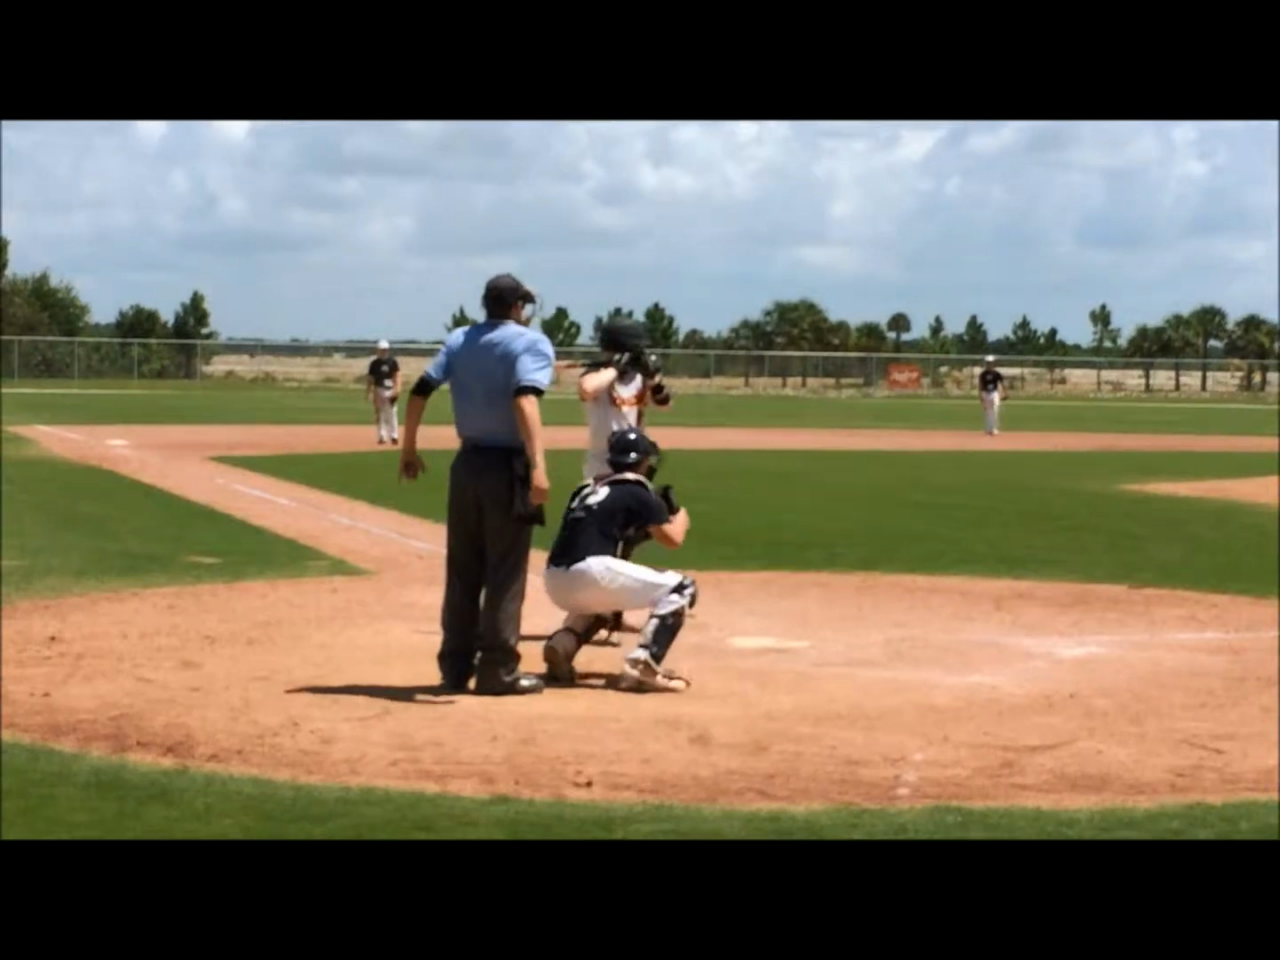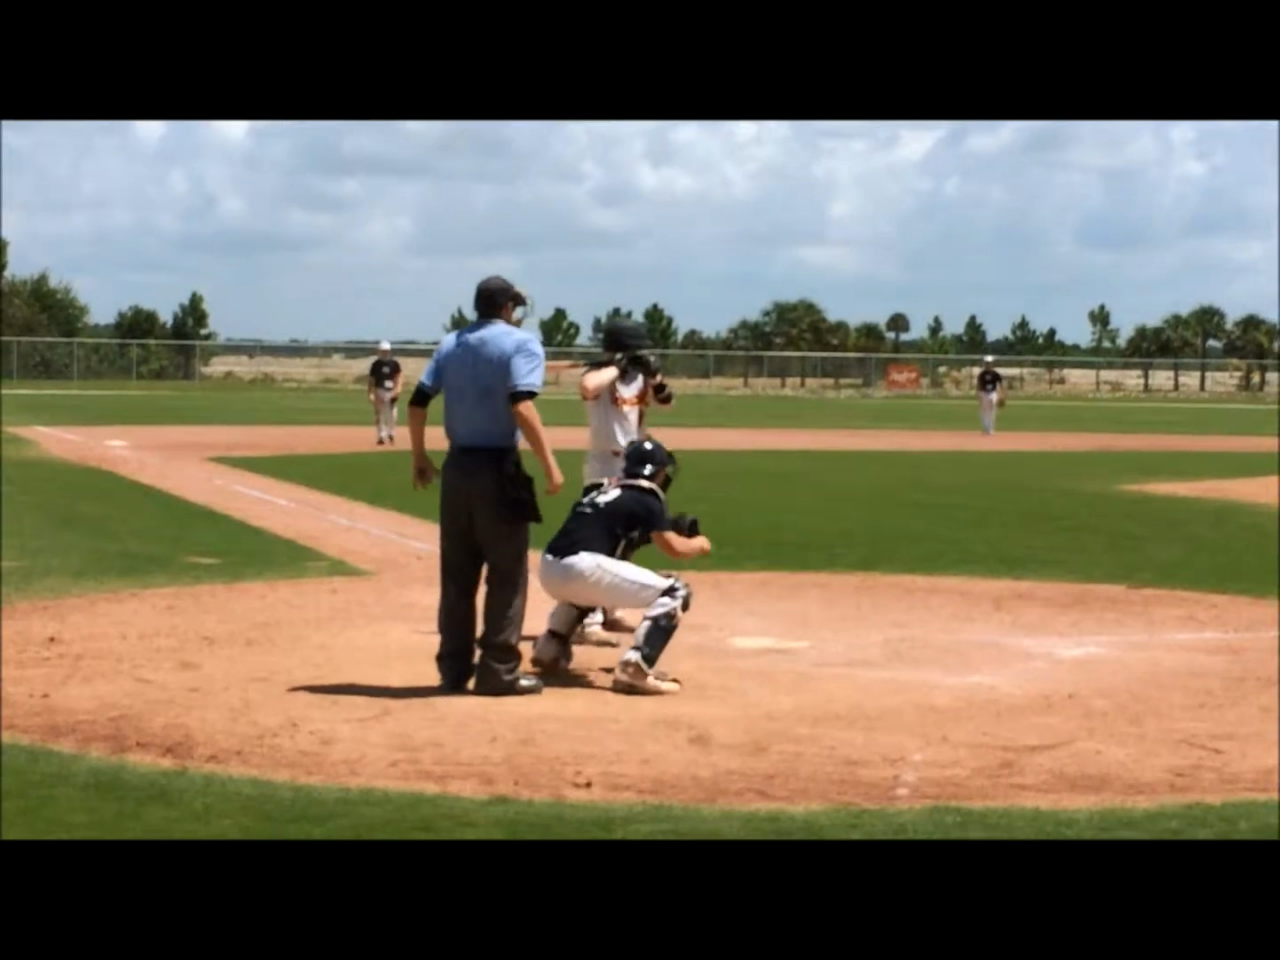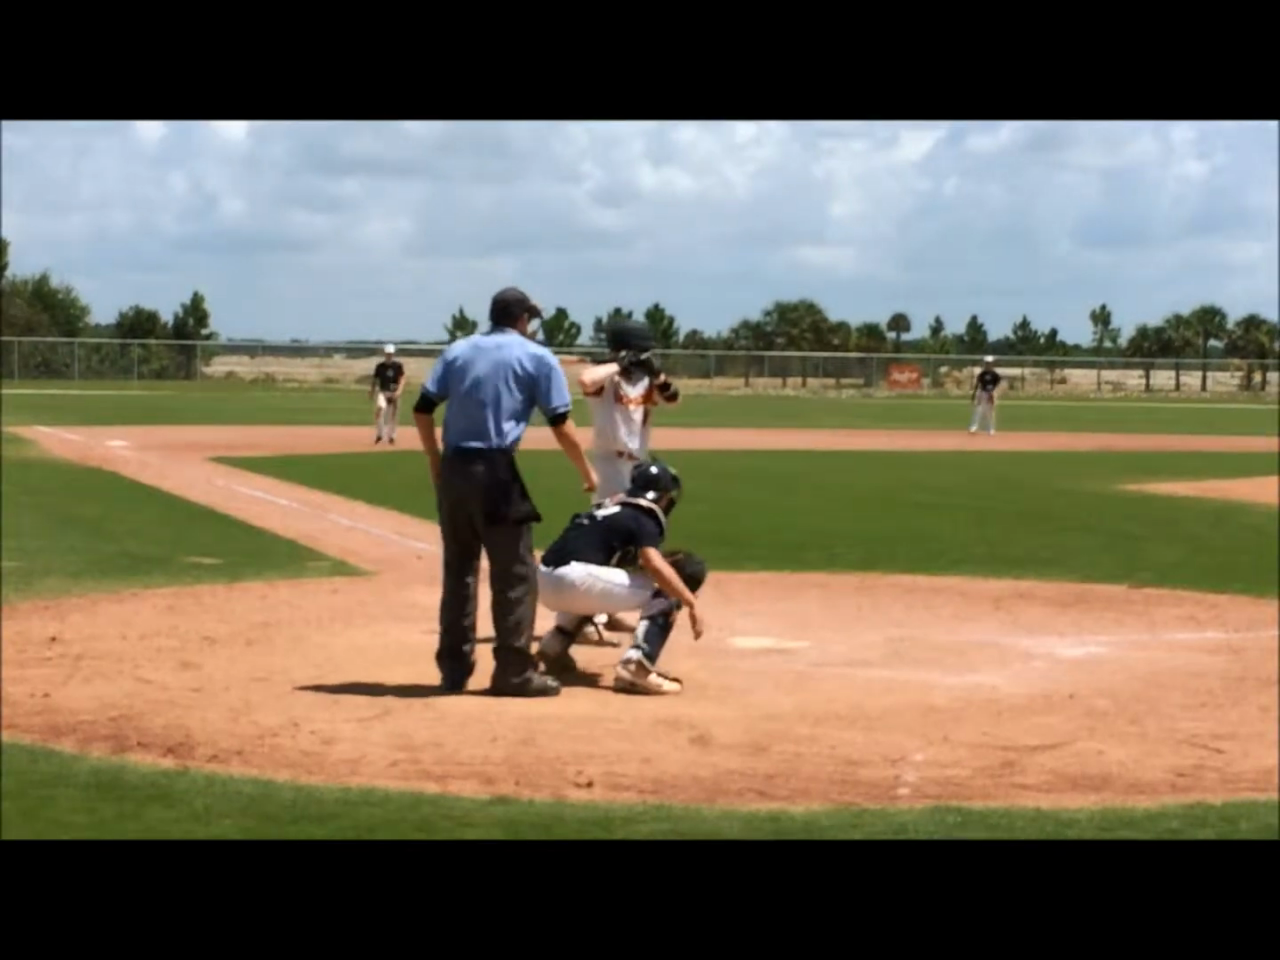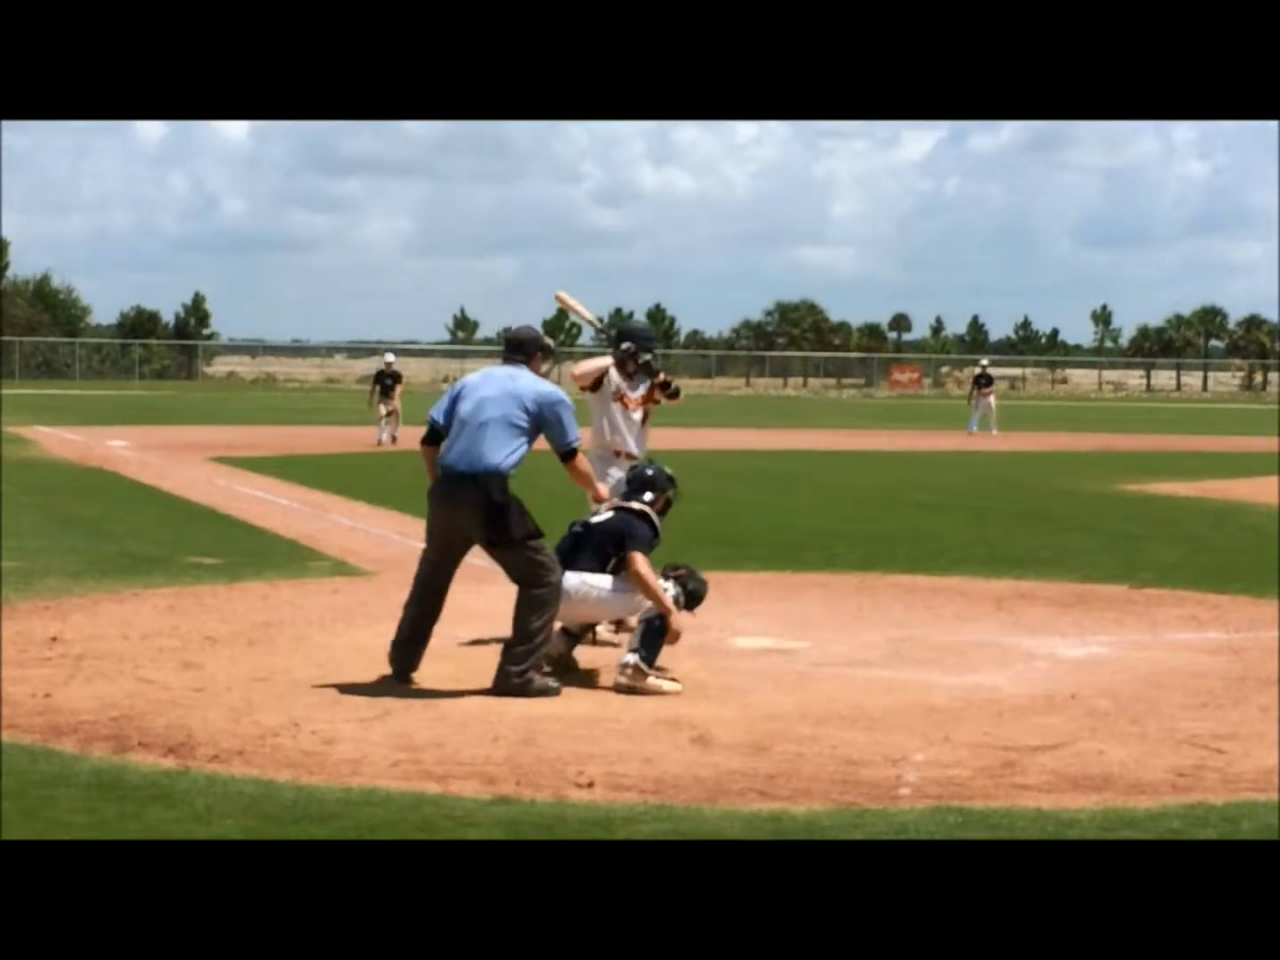
dt=0.3s
person 1, frame 1
left shoulder: (458, 340)
right shoulder: (532, 342)
left elbow: (420, 391)
right elbow: (526, 400)
left wrist: (409, 448)
right wrist: (538, 466)
left hip: (467, 464)
right hip: (507, 467)
left knee: (462, 572)
right knee: (505, 574)
left ankle: (456, 666)
right ankle: (498, 671)
person 1, frame 2
left shoulder: (450, 344)
right shoulder: (521, 342)
left elbow: (418, 402)
right elbow: (522, 407)
left wrist: (419, 457)
right wrist: (550, 465)
left hip: (456, 467)
right hip: (496, 468)
left knee: (456, 574)
right knee: (508, 574)
left ankle: (453, 669)
right ankle: (499, 671)
person 1, frame 3
left shoulder: (458, 349)
right shoulder: (537, 356)
left elbow: (423, 409)
right elbow: (561, 425)
left wrist: (435, 461)
right wrist: (587, 472)
left hip: (454, 469)
right hip: (494, 471)
left knee: (458, 570)
right knee: (515, 574)
left ankle: (453, 668)
right ankle: (514, 672)
person 1, frame 4
left shoulder: (468, 381)
right shoulder: (548, 393)
left elbow: (430, 441)
right elbow: (571, 459)
right wrist: (597, 489)
left hip: (445, 492)
right hip: (487, 495)
left knee: (433, 573)
right knee: (542, 578)
left ankle: (402, 662)
right ankle: (518, 675)
person 2, frame 1
left shoulder: (638, 375)
right shoulder: (597, 373)
left elbow: (663, 401)
right elbow: (586, 389)
left wrist: (653, 376)
right wrist: (616, 367)
right hip: (604, 464)
left knee: (625, 538)
left ankle: (612, 610)
person 2, frame 2
left shoulder: (639, 376)
right shoulder: (599, 373)
left elbow: (665, 400)
right elbow: (587, 387)
left wrist: (653, 374)
right wrist: (618, 365)
right hip: (605, 466)
left knee: (625, 542)
left ankle: (606, 612)
right ankle: (589, 621)
person 2, frame 3
left shoulder: (643, 377)
right shoulder: (604, 374)
left elbow: (672, 397)
right elbow: (585, 380)
left wrist: (657, 374)
right wrist: (619, 364)
left hip: (637, 467)
right hip: (610, 465)
left ankle: (608, 611)
right ankle: (591, 619)
person 2, frame 4
right shoulder: (604, 374)
left elbow: (674, 393)
right elbow: (575, 373)
left wrist: (657, 373)
right wrist: (614, 358)
left hip: (636, 466)
right hip: (608, 466)
left ankle: (618, 616)
person 3, frame 1
left shoulder: (587, 490)
right shoulder: (636, 492)
right elbow: (672, 539)
right wrist: (681, 516)
left hip: (556, 582)
right hip: (589, 575)
left knee: (601, 599)
right knee: (682, 588)
left ankle: (564, 643)
right ankle: (642, 665)
person 3, frame 2
left shoulder: (603, 490)
right shoulder: (645, 499)
right elbow: (674, 548)
right wrist: (699, 543)
left hip: (550, 570)
right hip: (580, 568)
right knee: (674, 593)
left ankle: (550, 647)
right ankle: (634, 668)
person 3, frame 3
left shoulder: (609, 509)
right shoulder: (643, 520)
right elbow: (655, 565)
right wrist: (692, 603)
left hip: (546, 581)
right hip: (573, 580)
right knee: (666, 593)
left ankle: (555, 646)
right ankle: (636, 667)
person 3, frame 4
left shoulder: (611, 515)
right shoulder: (637, 524)
right elbow: (638, 570)
right wrist: (671, 611)
right hip: (572, 590)
right knee: (668, 593)
left ankle: (559, 647)
right ankle: (635, 670)
